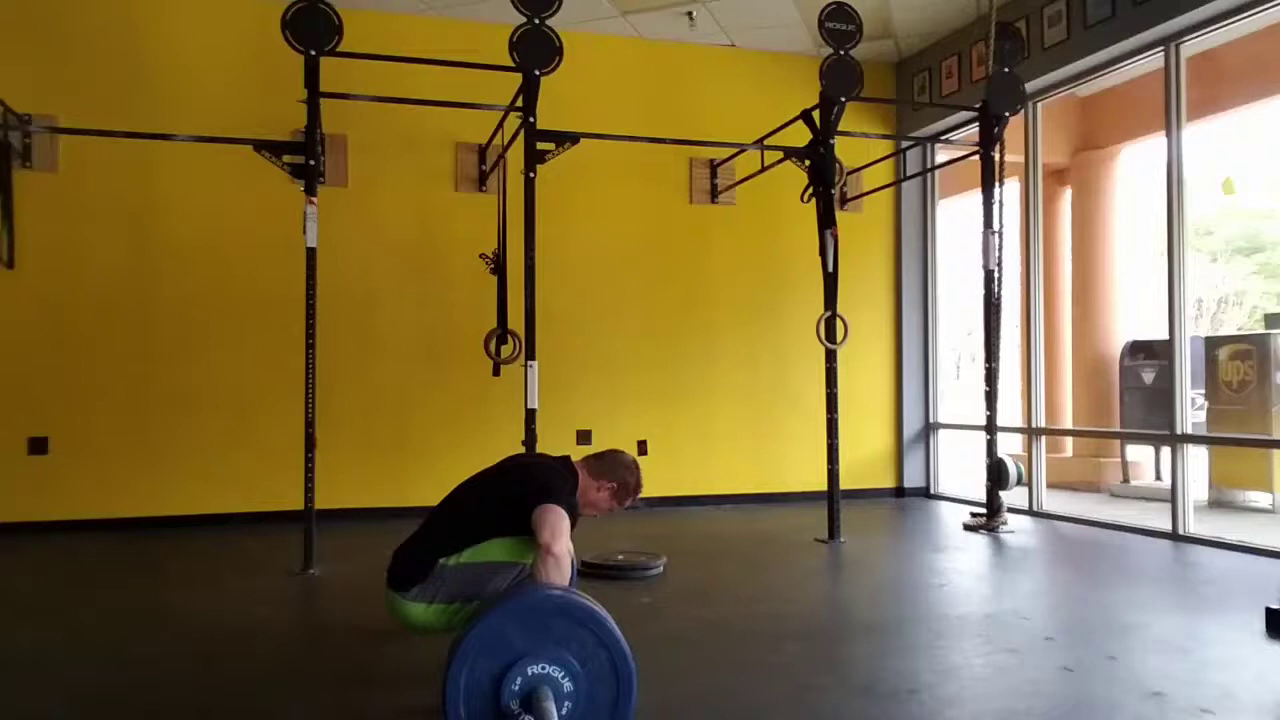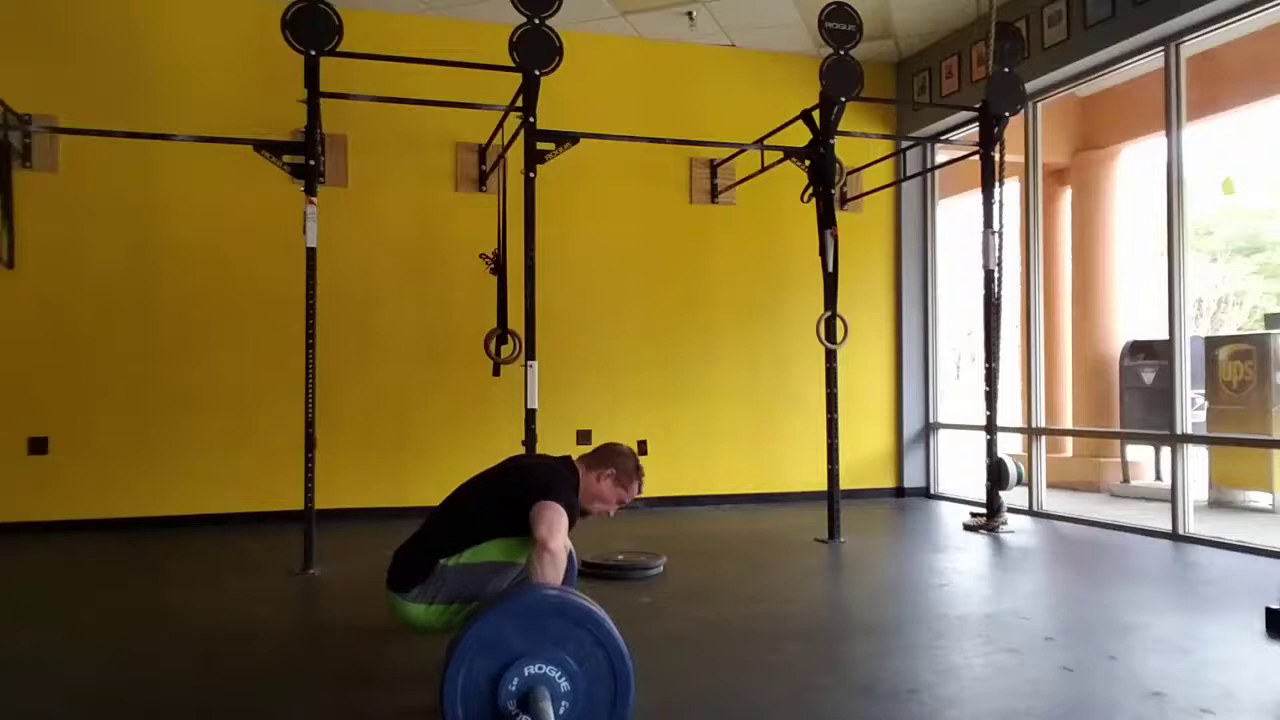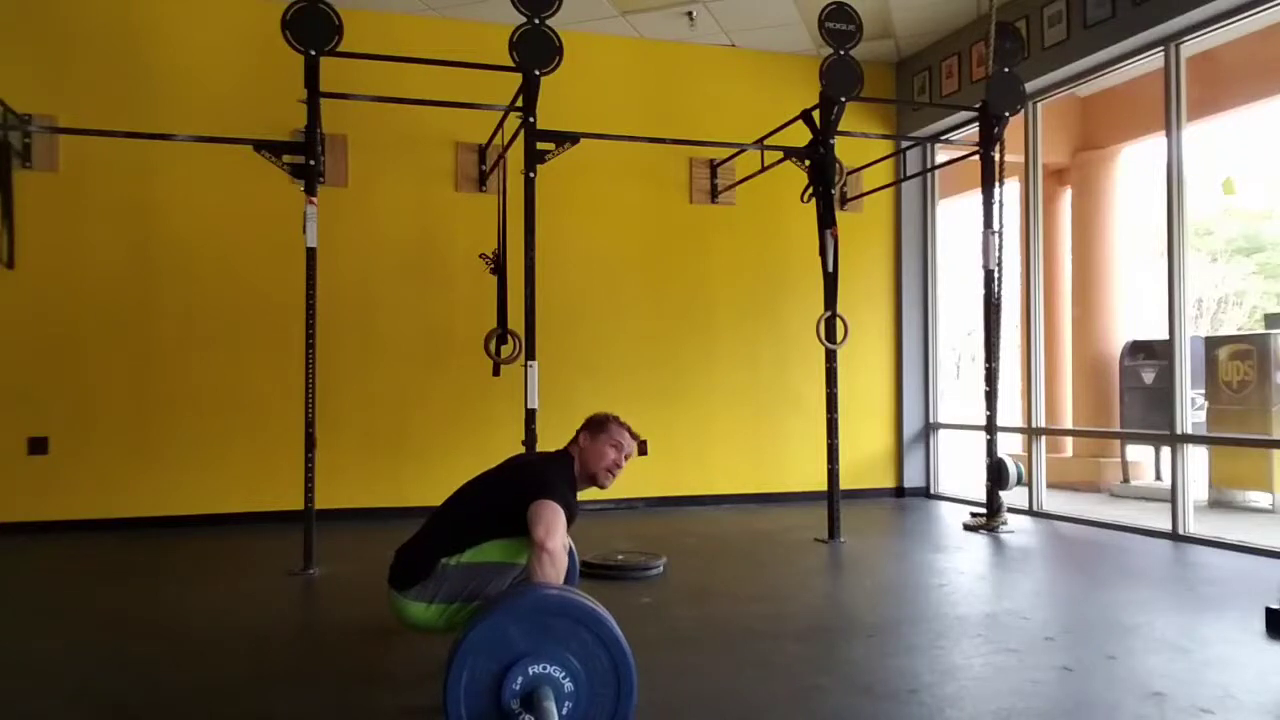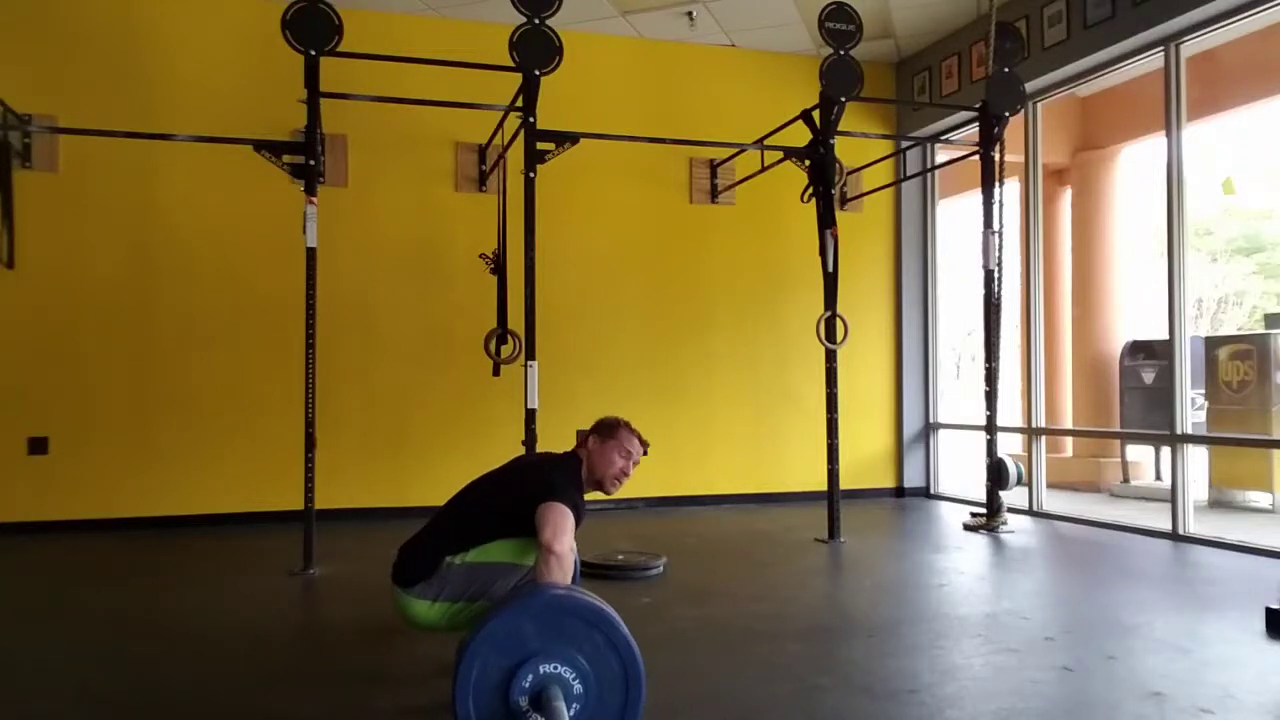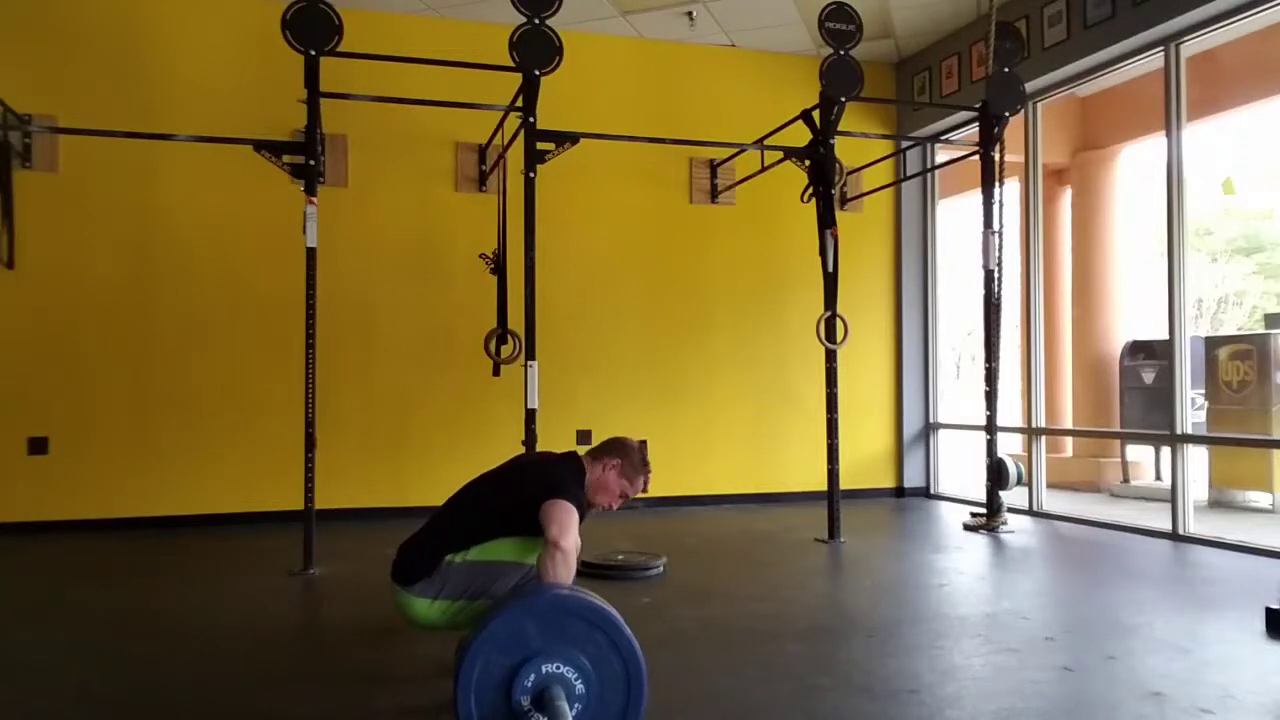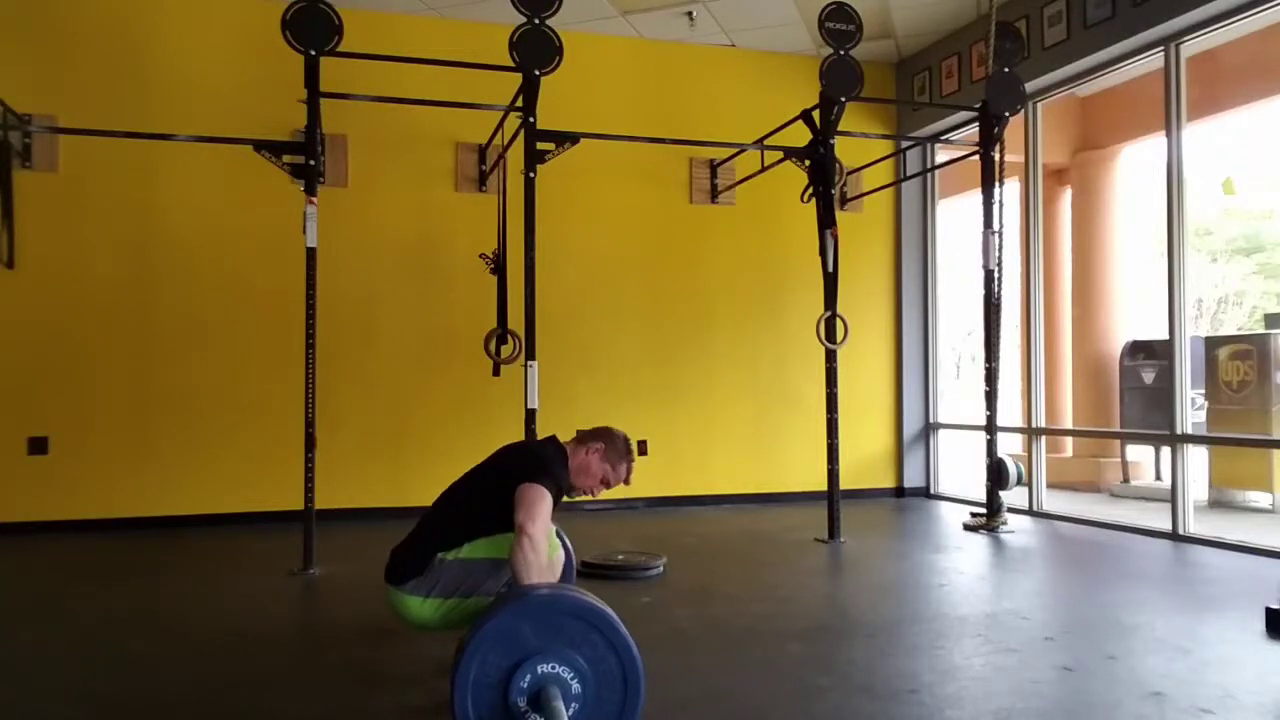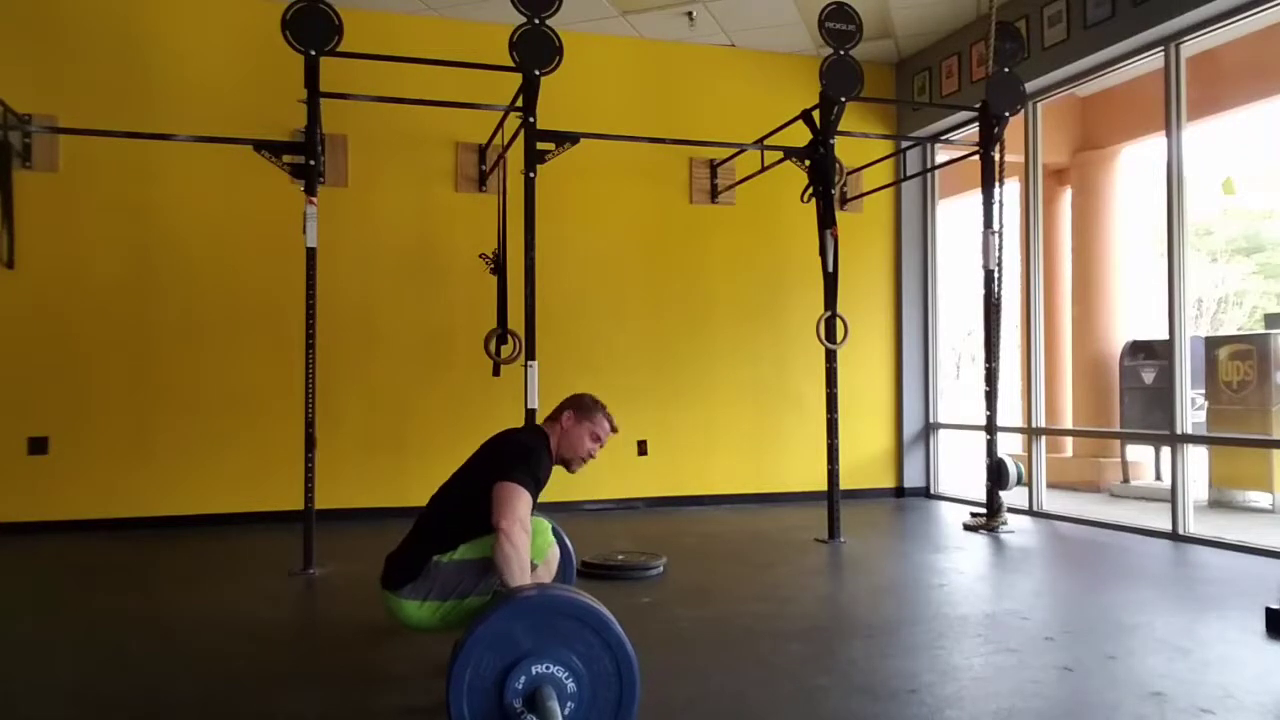
dt=0.4s
person 1, frame 1
left shoulder: (544, 470)
right shoulder: (559, 486)
right elbow: (553, 549)
left hip: (416, 579)
right hip: (422, 591)
right knee: (552, 557)
person 1, frame 2
left shoulder: (546, 471)
right shoulder: (560, 484)
right elbow: (549, 545)
left hip: (416, 581)
right hip: (422, 591)
right knee: (551, 557)
person 1, frame 3
left shoulder: (547, 468)
right shoulder: (556, 478)
right elbow: (548, 546)
left hip: (418, 581)
right hip: (423, 590)
right knee: (548, 551)
person 1, frame 4
left shoulder: (553, 469)
right shoulder: (564, 480)
right elbow: (556, 547)
left hip: (423, 578)
right hip: (427, 589)
right knee: (548, 555)
person 1, frame 5
left shoulder: (552, 467)
right shoulder: (566, 479)
right elbow: (562, 544)
left hip: (422, 573)
right hip: (428, 586)
right knee: (555, 554)
person 1, frame 6
left shoulder: (538, 457)
right shoulder: (547, 462)
right elbow: (530, 531)
left hip: (419, 576)
right hip: (422, 585)
right knee: (546, 549)
person 1, frame 7
left shoulder: (526, 448)
right shoulder: (528, 449)
right elbow: (509, 527)
left hip: (416, 582)
right hip: (418, 588)
right knee: (540, 543)
